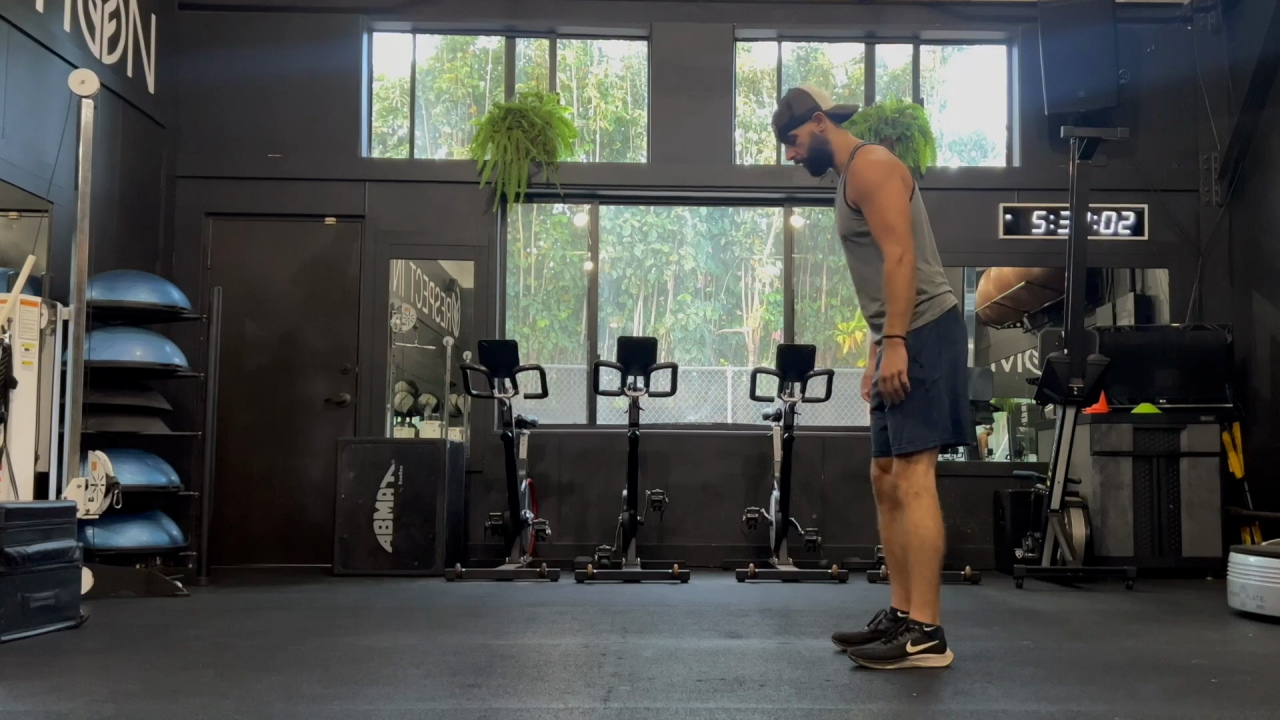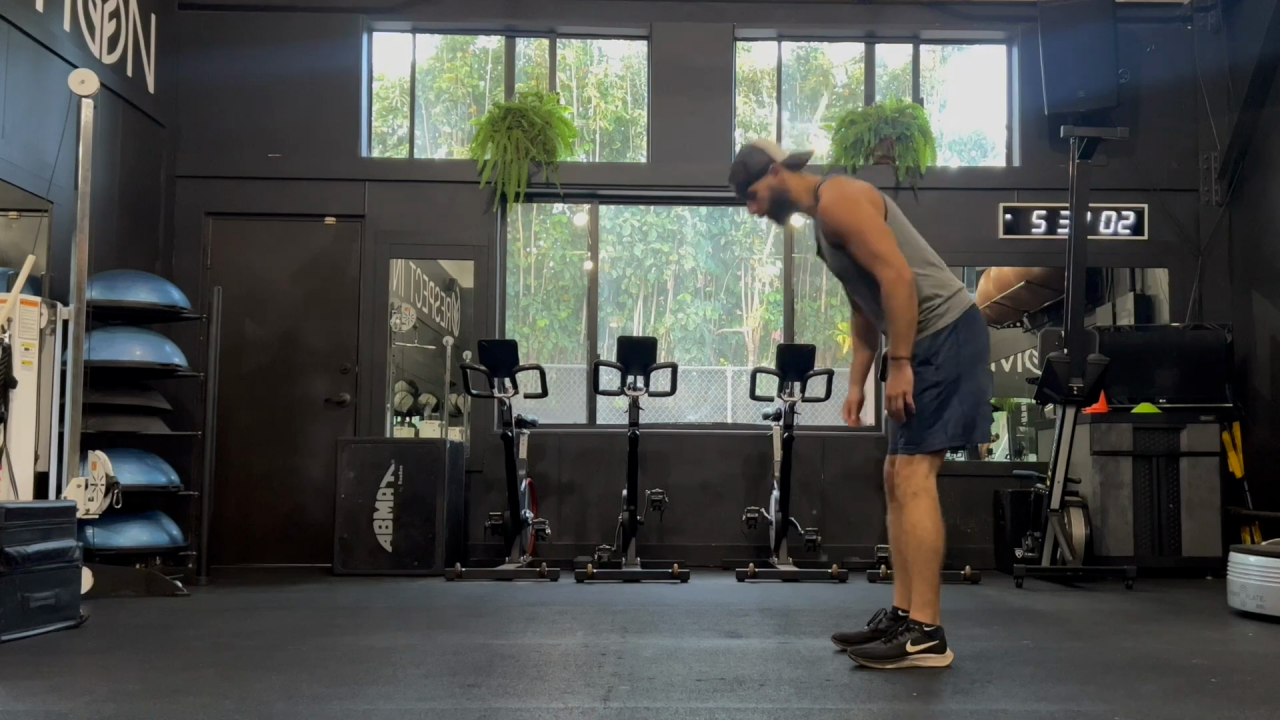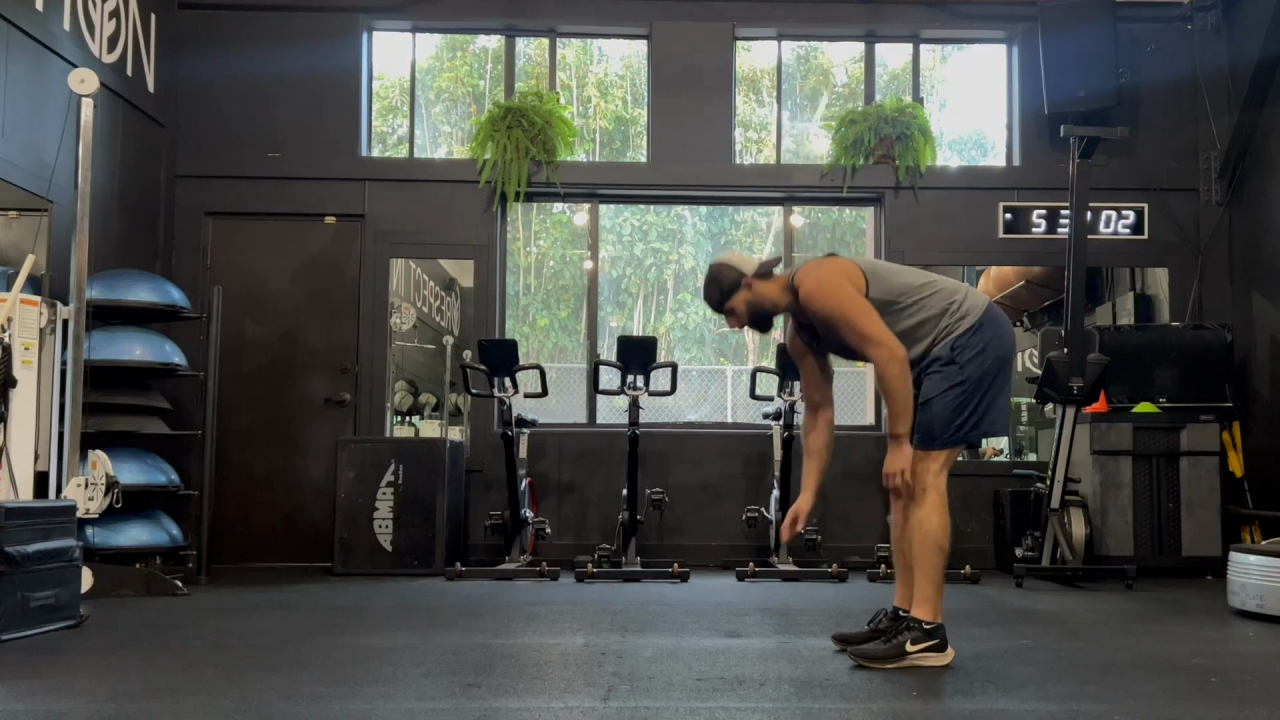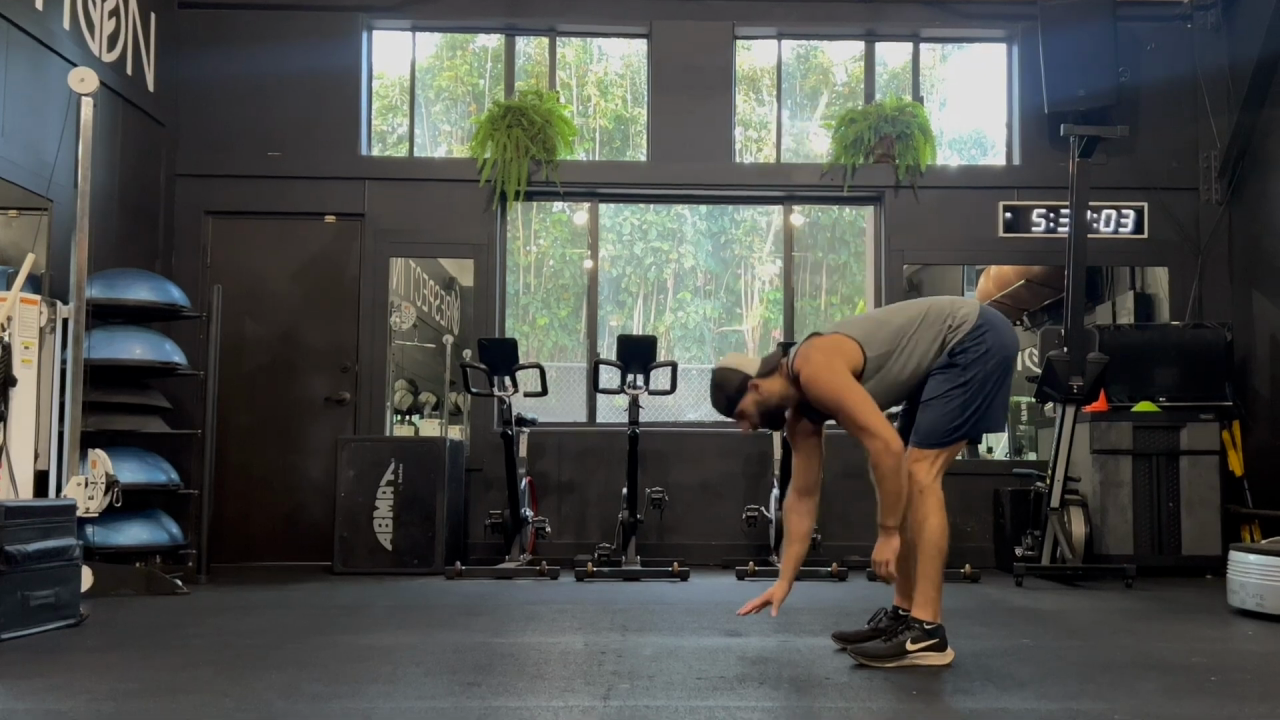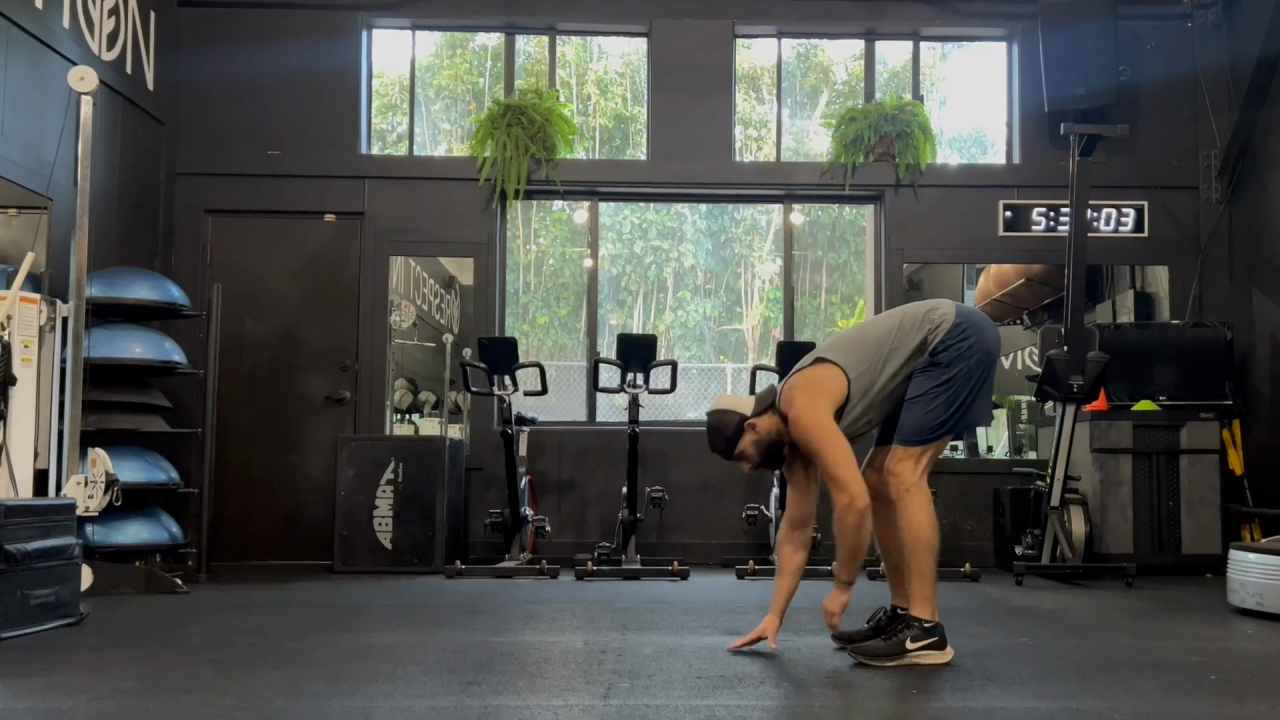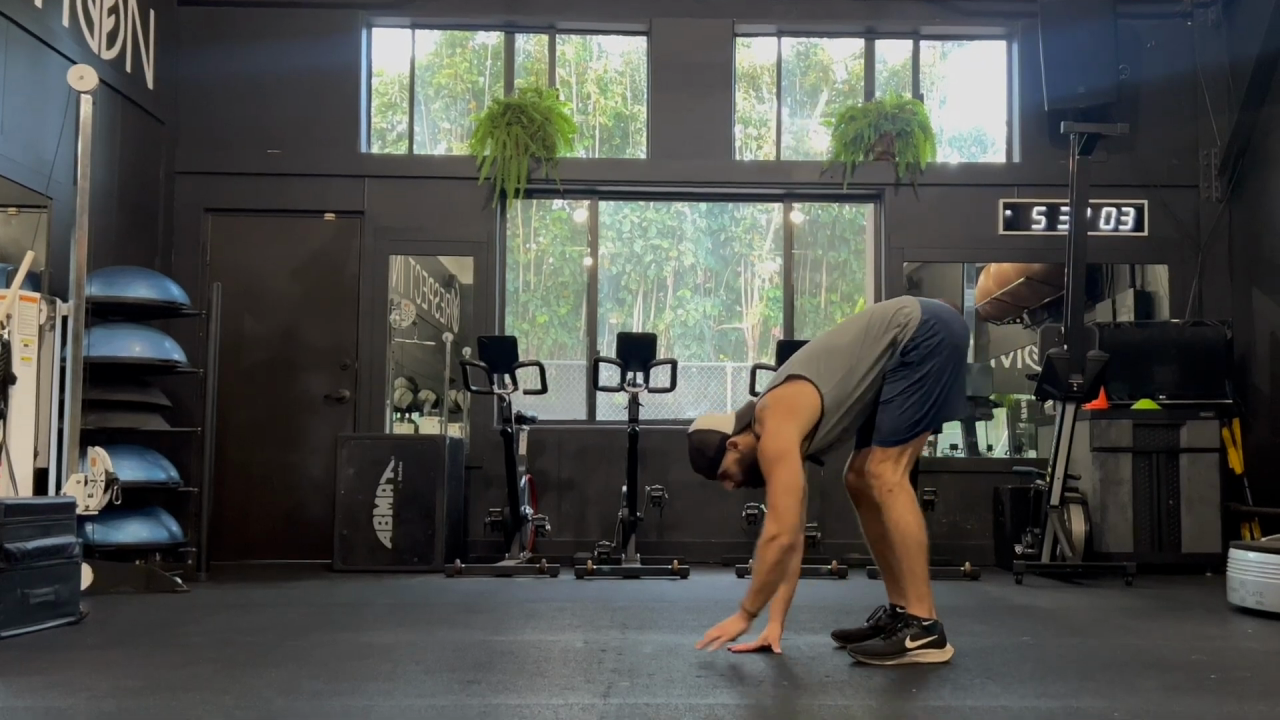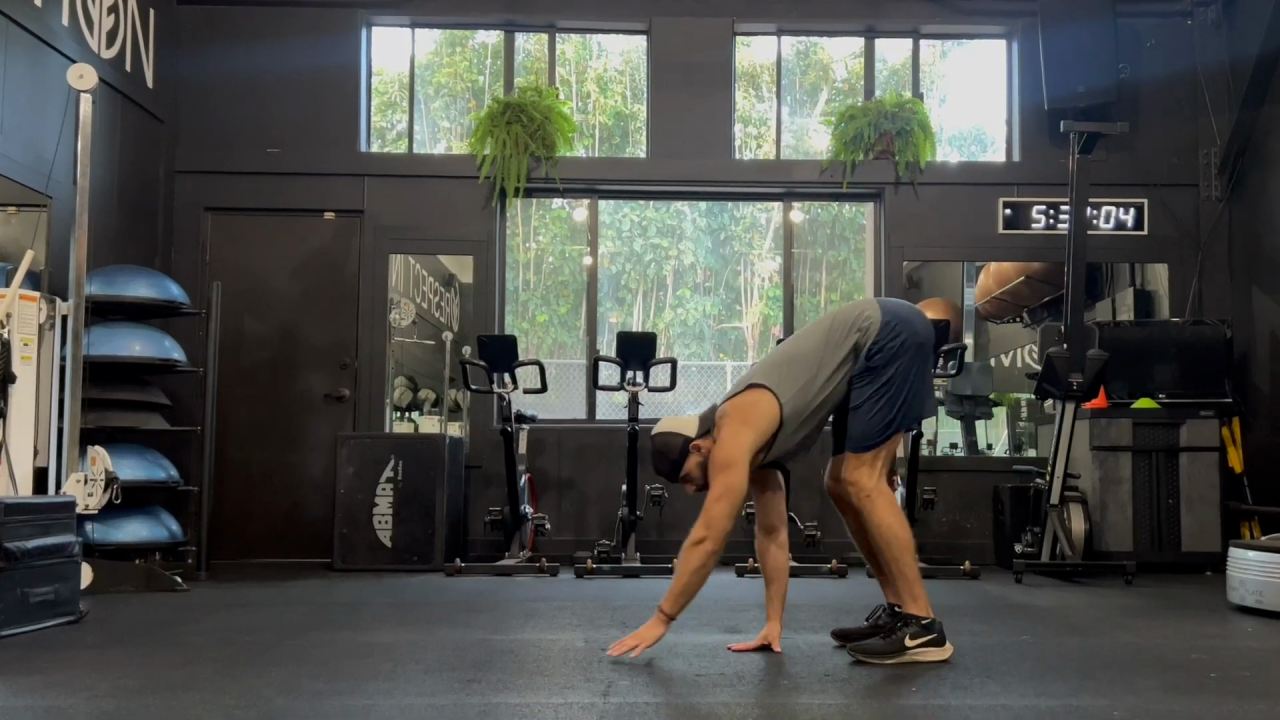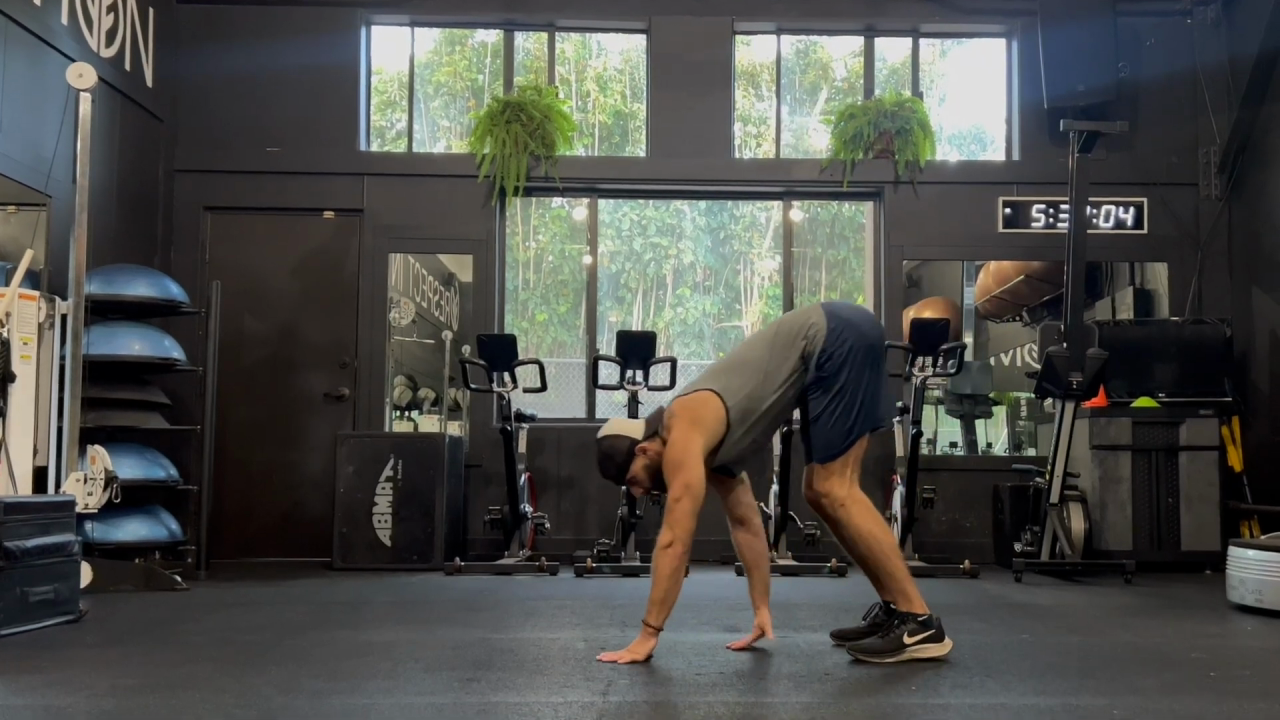
dt=0.3s
person 1, frame 1
left shoulder: (871, 164)
right shoulder: (850, 180)
left elbow: (901, 258)
left wrist: (895, 344)
right wrist: (877, 354)
left hip: (924, 335)
right hip: (902, 342)
left knee: (911, 480)
right knee: (886, 480)
left ankle: (926, 633)
right ankle: (901, 615)
person 1, frame 2
left shoulder: (839, 197)
right shoulder: (823, 218)
left elbow: (898, 277)
right elbow: (863, 307)
left wrist: (899, 363)
right wrist: (856, 382)
left hip: (946, 334)
right hip: (925, 342)
left knee: (913, 477)
right knee: (897, 479)
left ankle: (925, 634)
right ankle: (902, 614)
person 1, frame 3
left shoulder: (815, 288)
right shoulder: (799, 328)
left elbow: (893, 355)
right elbow: (818, 415)
left wrist: (897, 441)
right wrist: (808, 494)
left hip: (974, 335)
right hip: (951, 345)
left knee: (923, 474)
right knee: (909, 481)
left ankle: (926, 634)
right ankle: (904, 613)
person 1, frame 4
left shoulder: (815, 370)
right shoulder: (800, 405)
left elbow: (886, 443)
right elbow: (803, 494)
left wrist: (888, 533)
right wrist: (784, 581)
left hip: (977, 338)
right hip: (959, 348)
left knee: (918, 474)
right knee: (904, 478)
left ankle: (926, 632)
right ankle: (904, 613)
person 1, frame 5
left shoulder: (804, 411)
right shoulder: (794, 428)
left elbow: (853, 501)
right elbow: (797, 524)
left wrist: (842, 586)
right wrist: (775, 615)
left hip: (958, 336)
right hip: (945, 342)
left knee: (902, 476)
right knee: (880, 478)
left ankle: (925, 630)
right ankle: (901, 614)
person 1, frame 6
left shoulder: (775, 433)
right shoulder: (778, 435)
left elbow: (781, 536)
right elbow: (784, 532)
left wrist: (745, 615)
right wrist: (775, 621)
left hip: (926, 332)
right hip: (916, 338)
left knee: (883, 477)
right knee: (861, 480)
left ankle: (923, 629)
right ankle: (900, 612)
person 1, frame 7
left shoulder: (736, 435)
right shoulder: (753, 442)
left elbow: (706, 539)
right elbow: (773, 531)
left wrist: (659, 621)
right wrist: (774, 622)
left hip: (890, 332)
right hip: (875, 337)
left knee: (861, 483)
right knee: (842, 485)
left ankle: (922, 626)
right ankle: (899, 611)
person 1, frame 8
left shoulder: (682, 438)
right shoulder: (708, 442)
left elbow: (674, 541)
right elbow: (744, 521)
left wrist: (647, 636)
right wrist: (761, 610)
left hip: (840, 337)
right hip: (831, 339)
left knee: (833, 491)
right knee: (820, 492)
left ankle: (919, 624)
right ankle: (895, 610)
